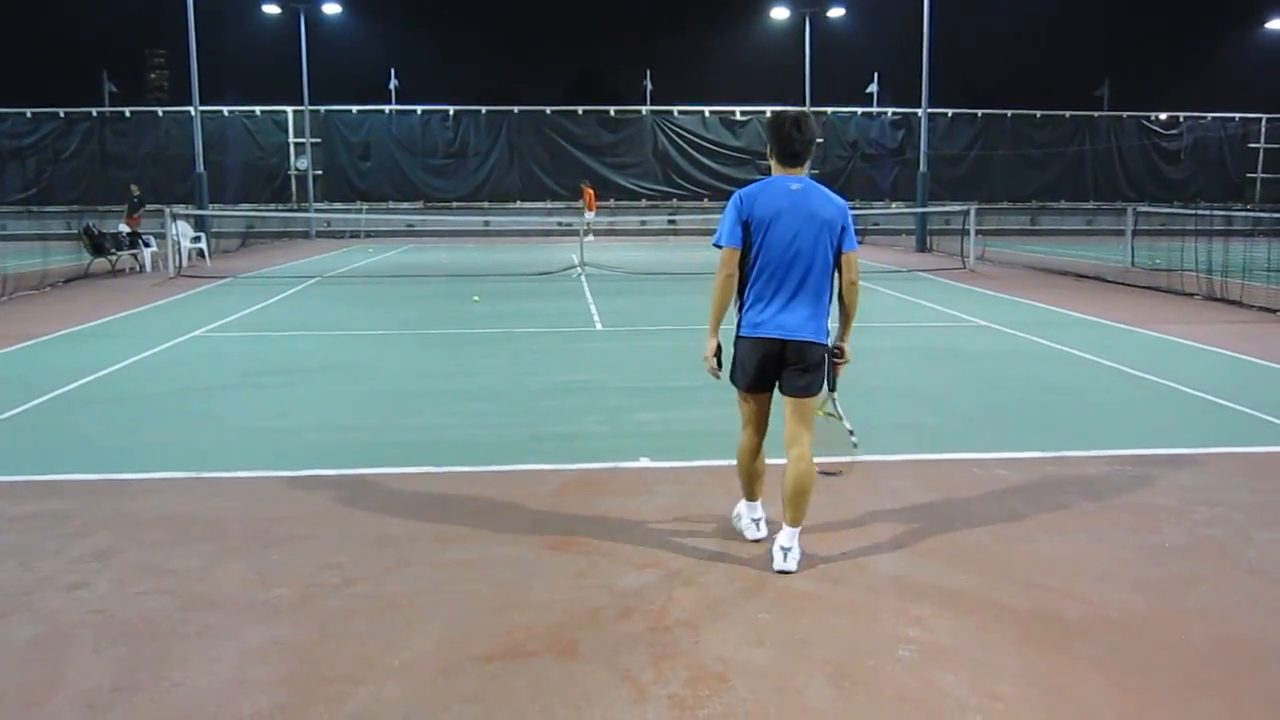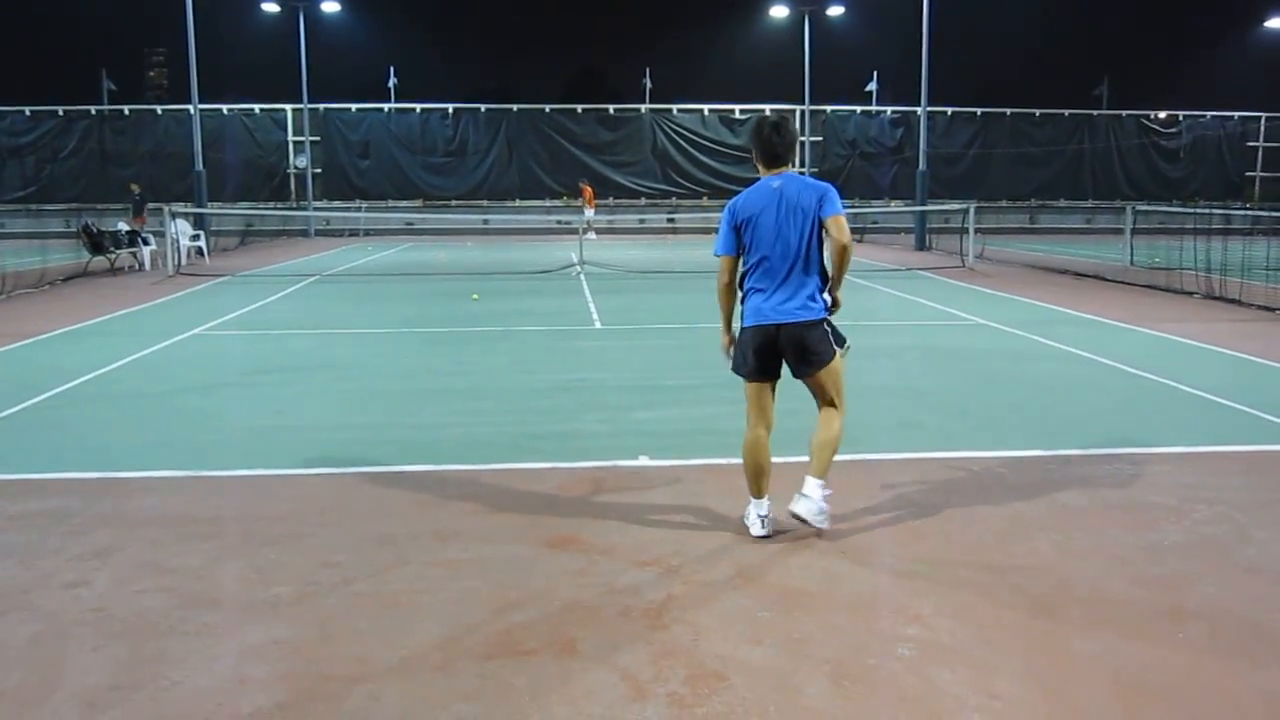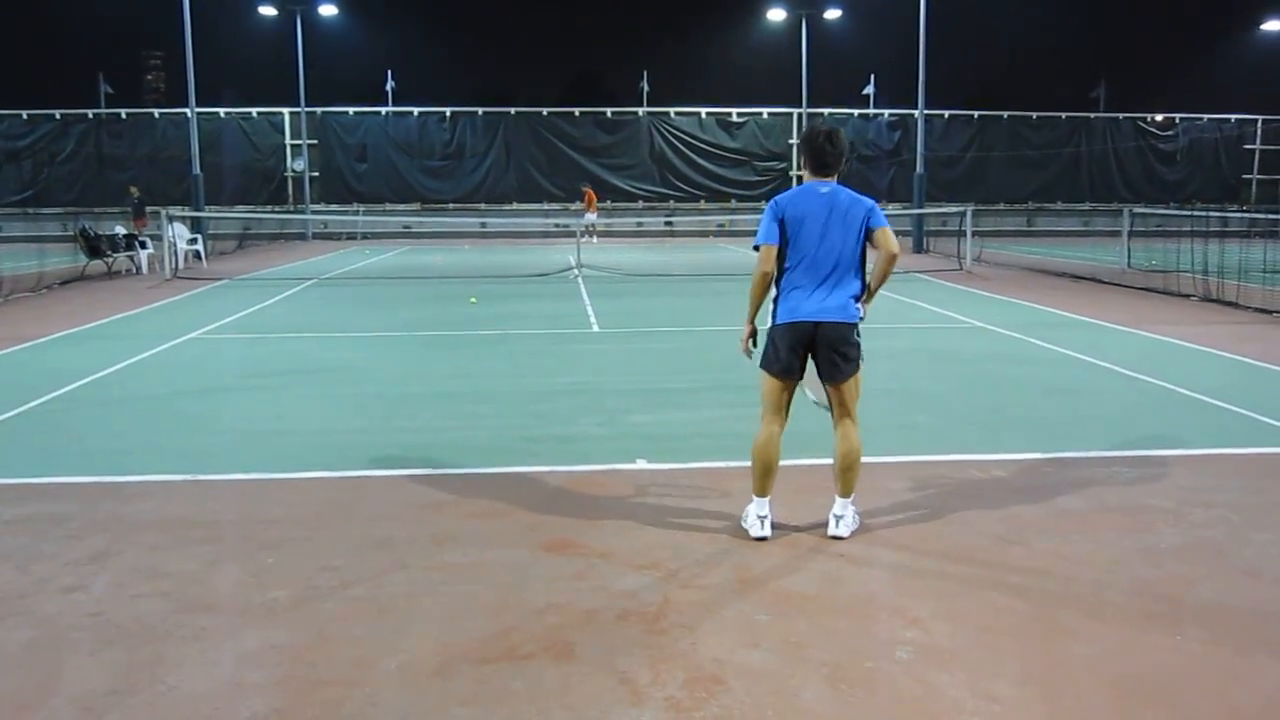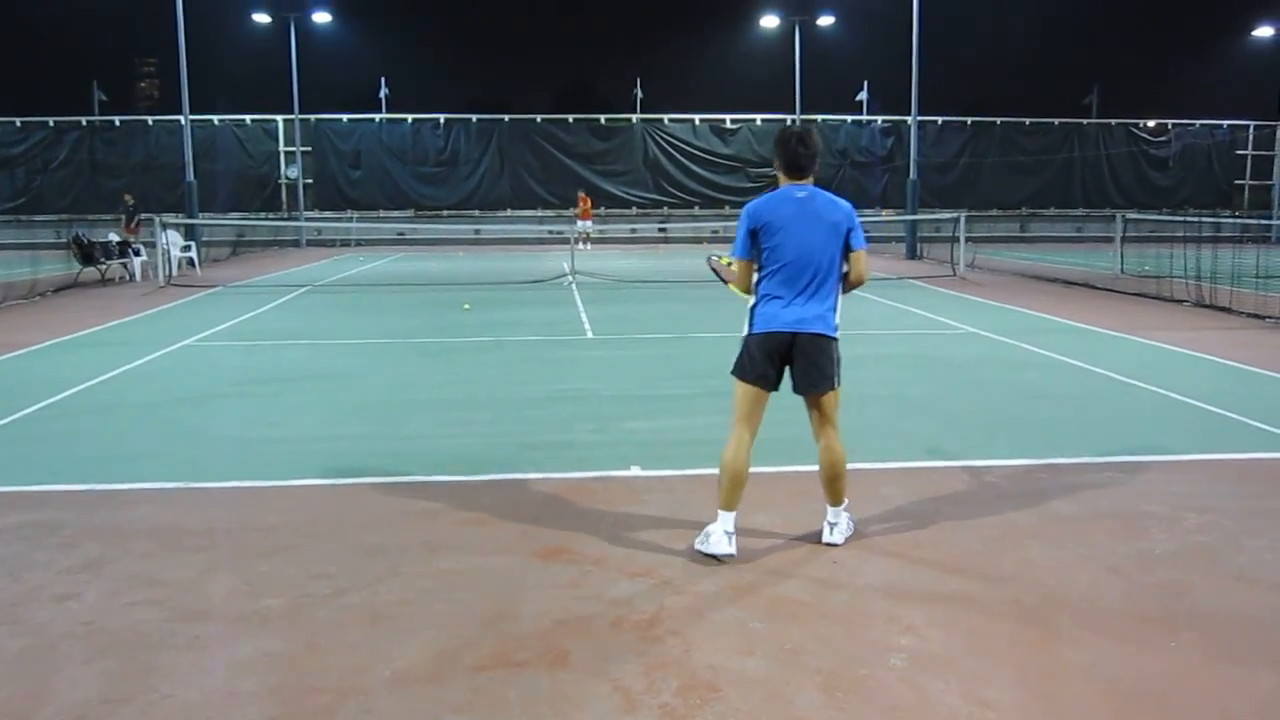
dt=0.5s
person 1, frame 1
left shoulder: (746, 200)
right shoulder: (835, 207)
left elbow: (728, 273)
right elbow: (850, 280)
left wrist: (713, 334)
right wrist: (844, 336)
left hip: (755, 334)
right hip: (810, 338)
left knee: (752, 429)
right knee: (800, 442)
left ankle: (752, 514)
right ankle: (788, 543)
person 1, frame 2
left shoulder: (738, 206)
right shoulder: (819, 192)
left elbow: (726, 278)
right elbow: (842, 240)
left wrist: (727, 328)
right wrist: (834, 288)
left hip: (756, 324)
right hip: (808, 320)
left knee: (758, 423)
right knee: (831, 408)
left ankle: (759, 511)
right ankle: (811, 493)
person 1, frame 3
left shoulder: (782, 205)
right shoulder: (863, 206)
left elbow: (765, 268)
right elbow: (891, 250)
left wrist: (749, 320)
right wrist: (866, 296)
left hip: (789, 322)
right hip: (841, 322)
left knee: (772, 421)
right knee: (845, 421)
left ankle: (759, 512)
right ankle: (843, 512)
person 1, frame 4
left shoulder: (756, 211)
right shoulder: (842, 211)
left elbow: (743, 280)
right elbow: (859, 275)
left hip: (767, 331)
right hip: (817, 333)
left knee: (742, 433)
right knee: (828, 431)
left ankle: (723, 531)
right ankle: (837, 519)
